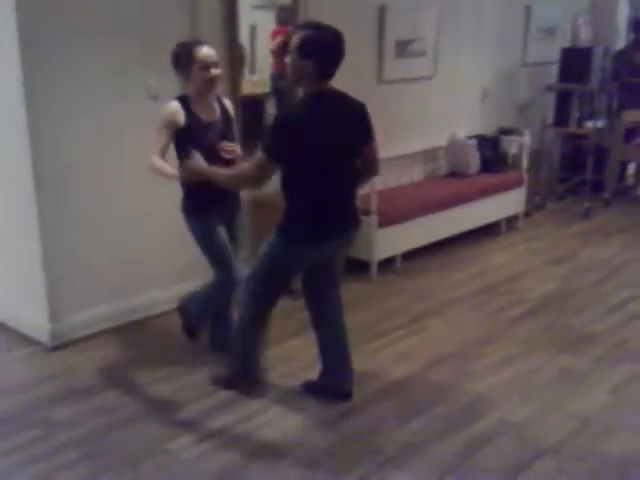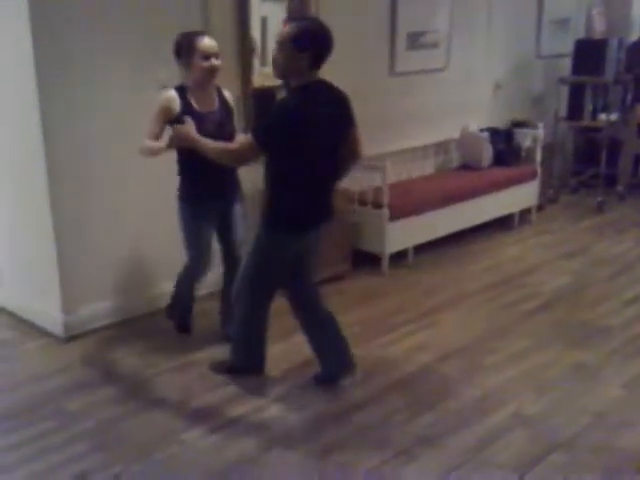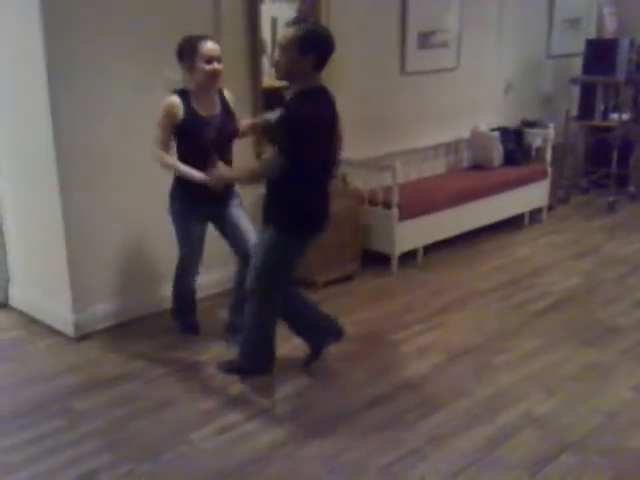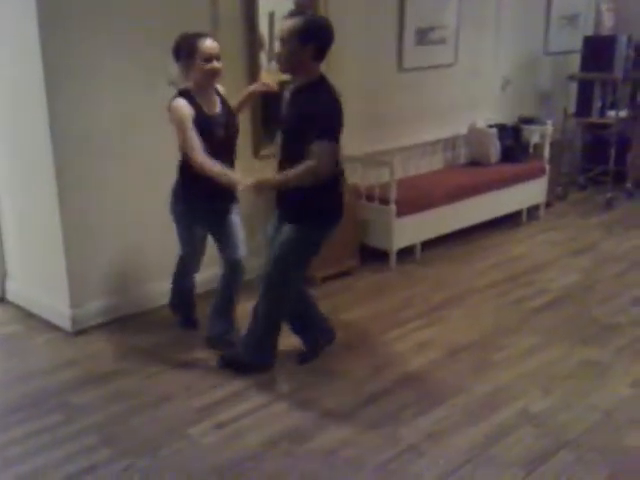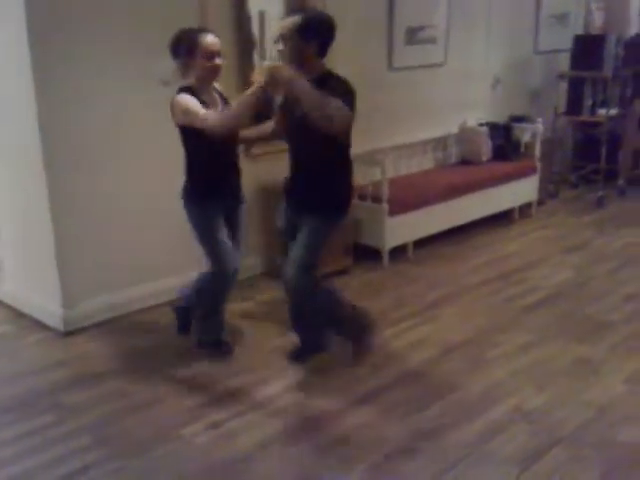
dt=0.4s
person 1, frame 1
left shoulder: (294, 118)
right shoulder: (354, 109)
left elbow: (254, 177)
right elbow: (370, 167)
left wrist: (207, 172)
left hip: (303, 230)
right hip: (343, 225)
left knee: (257, 293)
right knee: (325, 299)
left ankle: (243, 373)
right ankle: (338, 380)
person 1, frame 2
left shoulder: (290, 110)
right shoulder: (336, 99)
left elbow: (238, 155)
right elbow: (352, 153)
left wrist: (193, 139)
left hip: (286, 219)
right hip: (315, 213)
left knee: (252, 290)
right knee: (301, 287)
left ankle: (246, 360)
right ankle: (336, 361)
person 1, frame 3
left shoulder: (301, 112)
right shoulder: (319, 100)
left elbow: (270, 170)
right elbow: (334, 147)
left wrist: (227, 176)
left hip: (292, 218)
right hip: (303, 211)
left knee: (261, 288)
right knee: (274, 283)
left ankle: (254, 359)
right ankle: (320, 331)
person 1, frame 4
left shoulder: (320, 101)
right shoulder: (299, 92)
left elbow: (322, 165)
left wrist: (273, 182)
left hip: (312, 212)
right hip: (293, 206)
left knee: (275, 282)
right knee: (282, 278)
left ankle: (254, 354)
right ankle: (318, 334)
person 1, frame 5
left shoulder: (337, 89)
right shoulder: (294, 89)
left elbow: (336, 123)
left wrist: (292, 80)
right wrist: (242, 135)
left hip: (325, 201)
right hip: (297, 197)
left knee: (298, 276)
right knee: (294, 273)
left ankle: (355, 326)
right ankle: (312, 336)
person 2, frame 1
left shoulder: (226, 105)
right shoulder: (175, 111)
right elbow: (155, 159)
left wrist: (237, 154)
right wrist: (178, 175)
left hip: (229, 202)
right hip: (201, 208)
left knee: (224, 273)
right knee: (230, 276)
left ankle: (221, 336)
right ankle: (191, 312)
person 2, frame 2
left shoulder: (225, 96)
right shoulder: (172, 99)
right elbow: (146, 146)
right wrist: (168, 143)
left hip: (230, 193)
right hip: (195, 198)
left knee: (235, 261)
right knee: (199, 264)
left ankle: (232, 326)
right ankle: (178, 311)
person 2, frame 3
left shoulder: (226, 97)
right shoulder: (175, 104)
right elbow: (161, 154)
right wrist: (195, 175)
left hip: (225, 196)
right hip: (188, 200)
left knee: (251, 251)
right knee: (190, 262)
left ankle: (239, 318)
right ankle: (184, 317)
person 2, frame 4
left shoulder: (219, 93)
right shoulder: (181, 106)
right elbow: (199, 159)
left wrist: (248, 95)
right wrist: (240, 181)
left hip: (224, 198)
right hip: (191, 200)
left knee: (236, 261)
right knee: (191, 261)
left ankle: (219, 330)
right ankle: (182, 308)
person 2, frame 5
left shoulder: (216, 91)
right shoulder: (183, 102)
right elbow: (219, 124)
left wrist: (251, 94)
right wrist: (256, 96)
left hip: (230, 193)
right hip: (202, 199)
left knee: (228, 268)
right knee: (226, 268)
left ankle: (209, 332)
right ankle: (186, 305)
